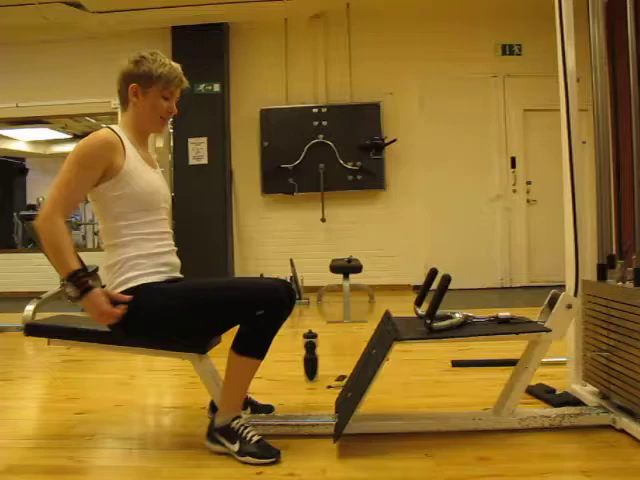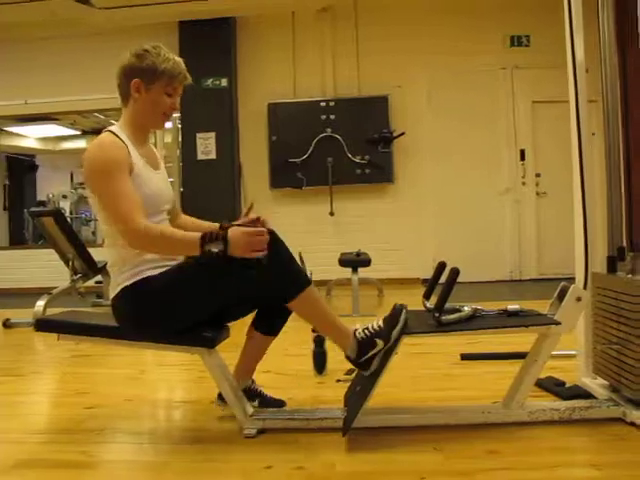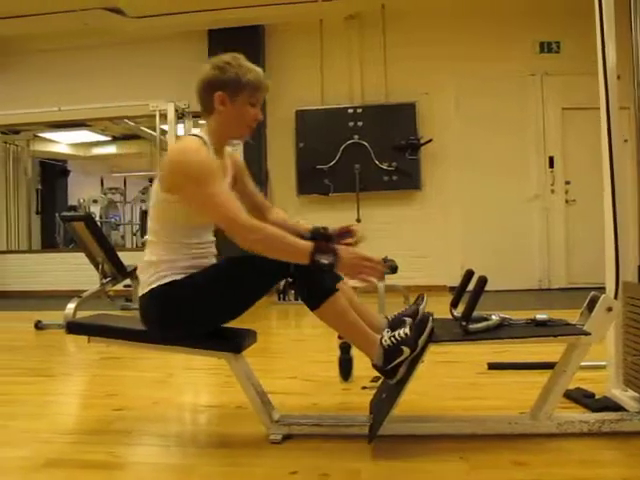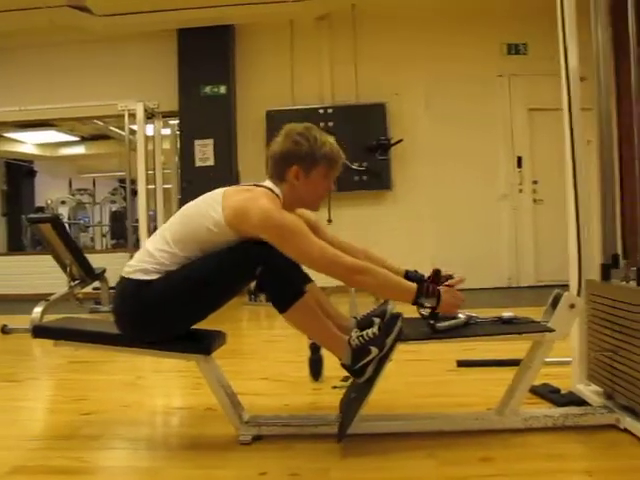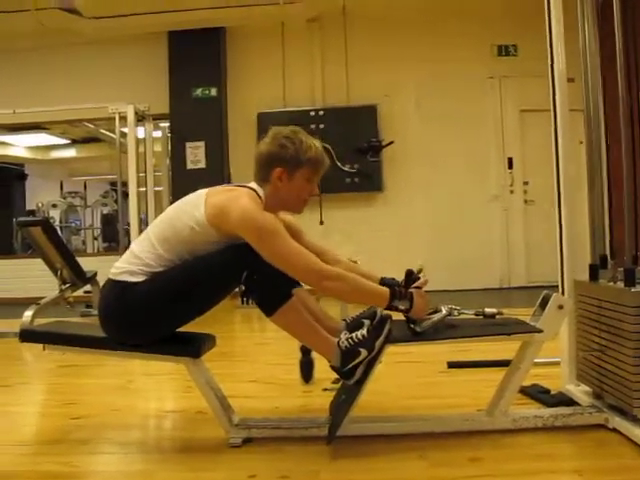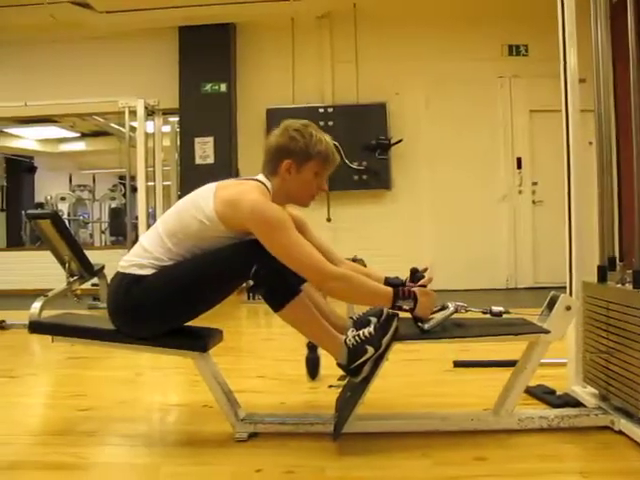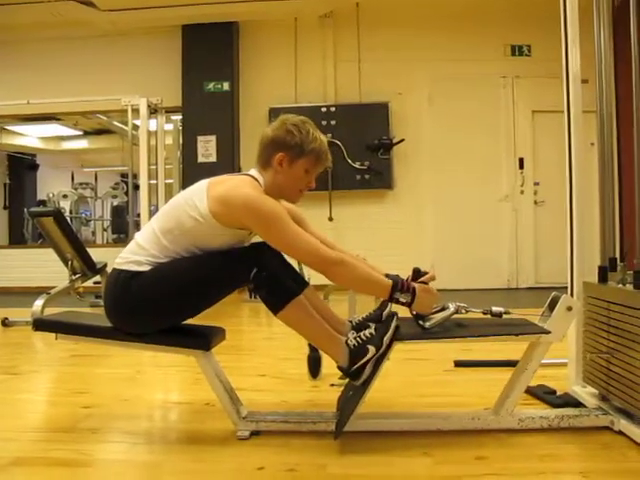
dt=0.5s
person 1, frame 1
left shoulder: (147, 155)
right shoulder: (103, 145)
right elbow: (49, 220)
right wrist: (85, 288)
left hip: (160, 292)
right hip: (138, 301)
left knee: (274, 295)
right knee: (273, 299)
left ankle: (230, 399)
right ankle: (226, 427)
person 1, frame 2
left shoulder: (149, 152)
right shoulder: (107, 150)
right elbow: (136, 233)
left wrist: (226, 229)
right wrist: (220, 243)
left hip: (166, 288)
right hip: (141, 299)
left knee: (278, 286)
right knee: (265, 251)
left ankle: (239, 385)
right ankle: (353, 345)
person 1, frame 3
left shoulder: (227, 158)
right shoulder: (190, 156)
left elbow: (267, 214)
right elbow: (245, 232)
left wrist: (323, 237)
right wrist: (326, 255)
left hip: (192, 288)
right hip: (168, 301)
left knee: (300, 248)
right knee: (288, 256)
left ankle: (382, 330)
right ankle: (382, 352)
person 1, frame 4
left shoulder: (287, 209)
right shoulder: (265, 210)
left elbow: (354, 255)
right elbow: (350, 272)
left wrist: (418, 280)
right wrist: (429, 296)
left hip: (160, 293)
right hip: (141, 302)
left knee: (274, 261)
right knee: (264, 258)
left ankle: (351, 332)
right ankle: (351, 353)
person 1, frame 5
left shoulder: (270, 214)
right shoulder: (246, 210)
left elbow: (333, 263)
right elbow: (324, 280)
left wrist: (393, 285)
right wrist: (400, 300)
left hip: (148, 297)
right hip: (126, 304)
left knee: (266, 265)
right knee: (251, 263)
left ankle: (340, 332)
right ankle: (340, 354)
person 1, frame 6
left shoulder: (276, 207)
right shoulder: (256, 204)
left elbow: (338, 264)
right elbow: (327, 279)
left wrist: (397, 284)
right wrist: (406, 300)
left hip: (154, 290)
right hip: (134, 297)
left knee: (277, 261)
right knee: (260, 259)
left ankle: (347, 330)
right ankle: (347, 351)
person 1, frame 7
left shoulder: (273, 205)
right shoulder: (248, 198)
left elbow: (337, 255)
right elbow: (328, 265)
left wrist: (398, 282)
right wrist: (404, 294)
left hip: (156, 285)
right hip: (130, 293)
left knee: (268, 263)
right knee: (260, 262)
left ankle: (346, 332)
right ankle: (347, 354)
